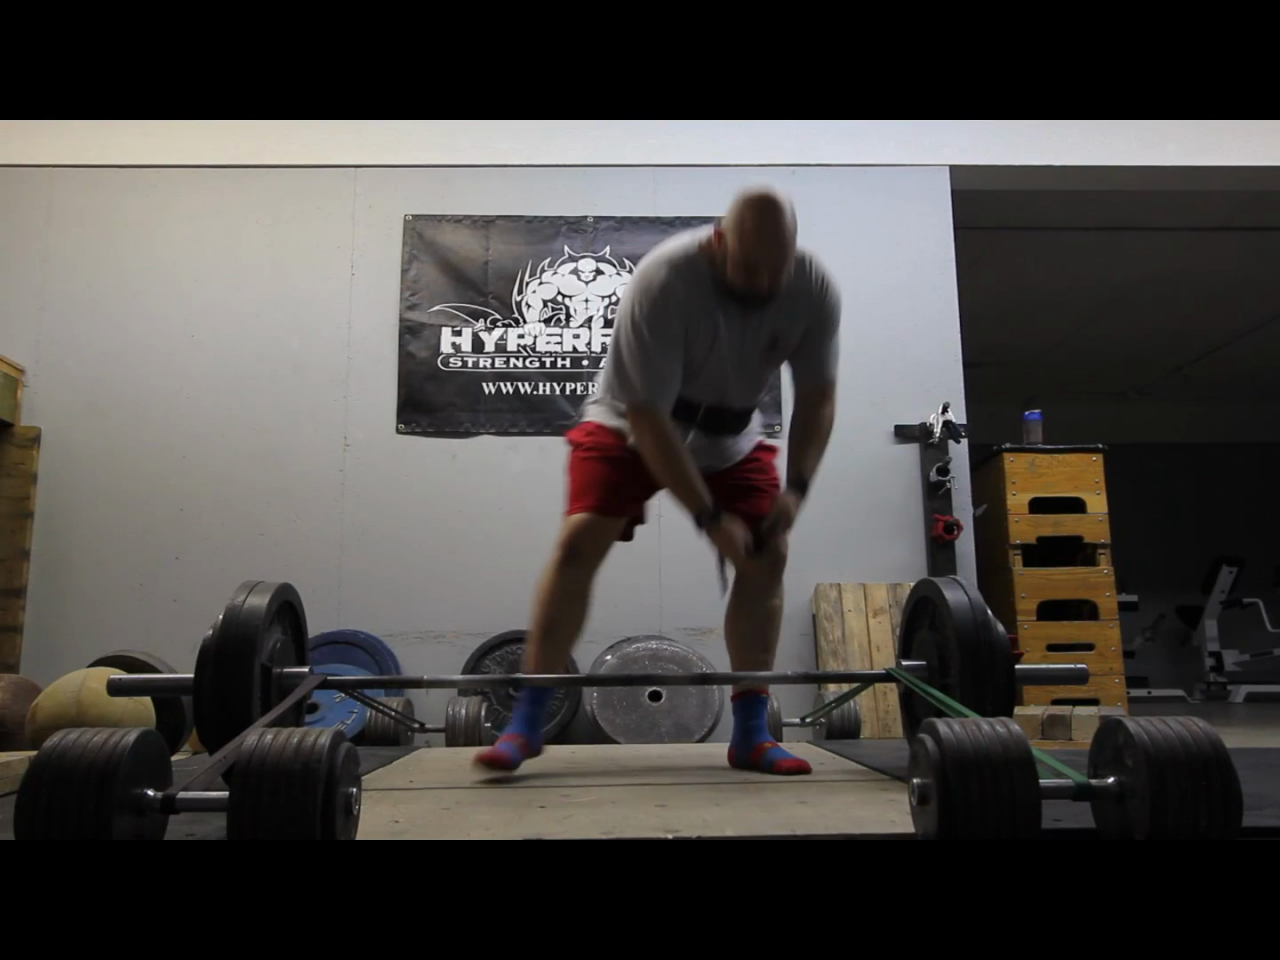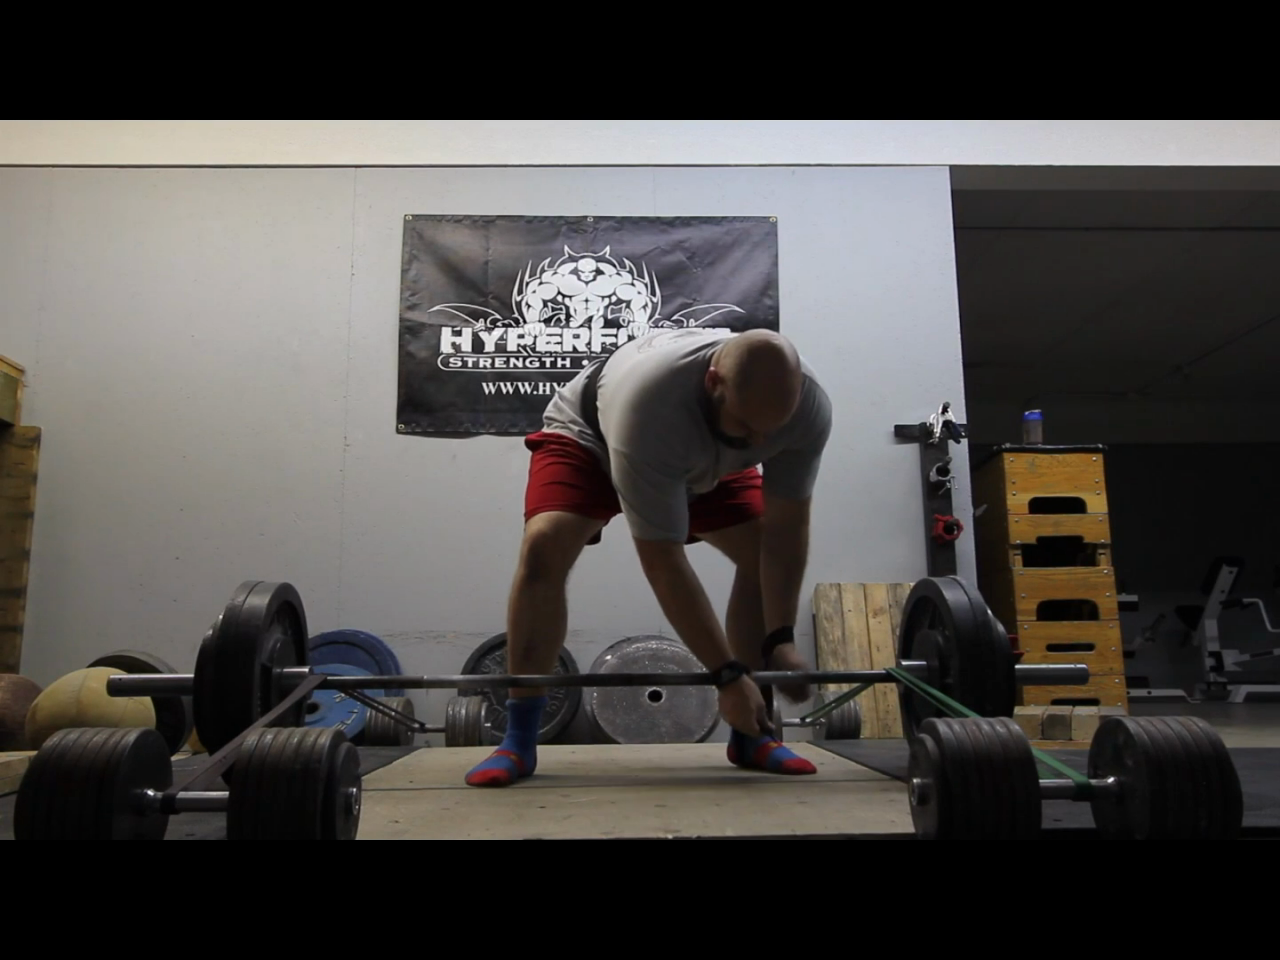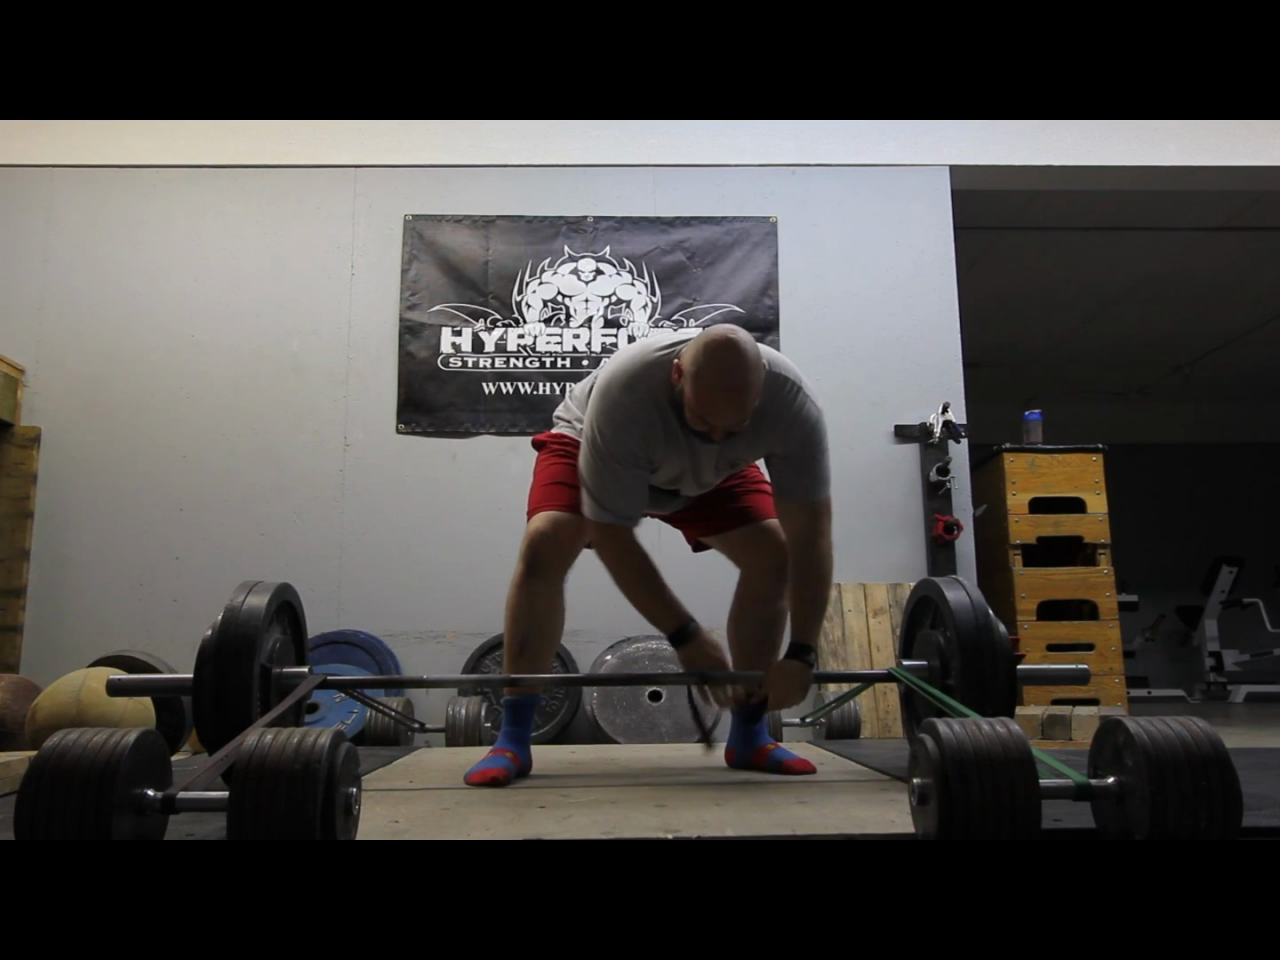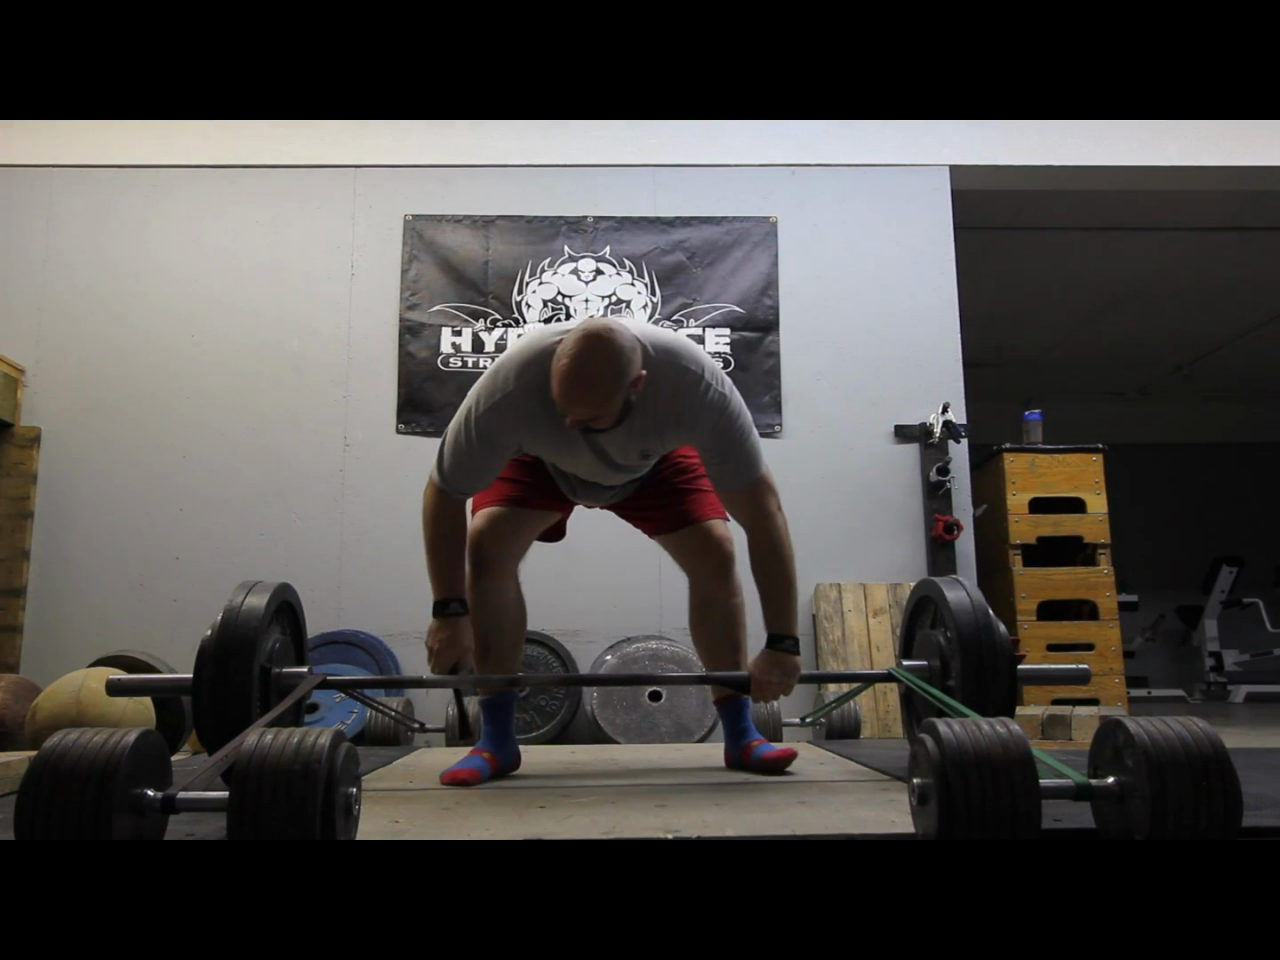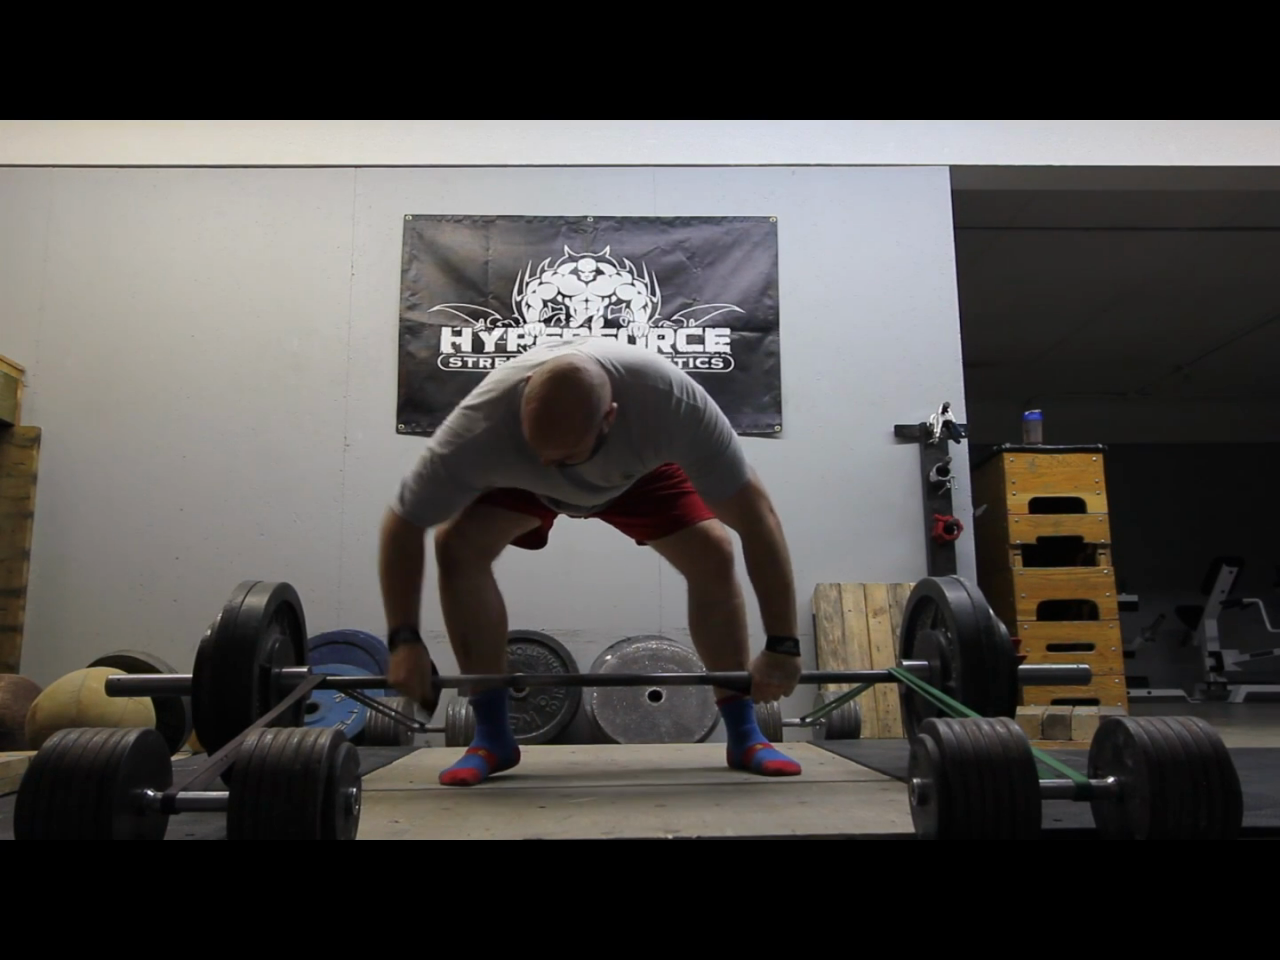
dt=1s
person 1, frame 1
left shoulder: (815, 290)
right shoulder: (662, 283)
left elbow: (817, 400)
right elbow: (647, 418)
left wrist: (794, 491)
right wrist: (711, 517)
left hip: (731, 440)
right hip: (627, 424)
left knee: (768, 552)
right knee: (578, 542)
left ankle: (750, 733)
right ankle: (526, 723)
person 1, frame 2
left shoulder: (807, 404)
right shoulder: (651, 406)
left elbow: (784, 528)
right elbow: (663, 560)
left wrist: (782, 639)
right wrist: (728, 677)
right hip: (589, 434)
left knee: (762, 552)
right knee: (544, 546)
left ankle: (752, 735)
right ankle: (518, 740)
person 1, frame 3
left shoulder: (792, 403)
right shoulder: (625, 394)
left elbow: (810, 535)
right elbow: (610, 535)
left wrist: (801, 654)
right wrist: (685, 637)
right hip: (590, 447)
left knee: (774, 552)
right knee: (544, 545)
left ankle: (748, 734)
right ankle: (513, 738)
person 1, frame 4
left shoulder: (697, 386)
right shoulder: (510, 388)
left elbow: (762, 509)
right elbow: (444, 494)
left wrist: (782, 643)
right wrist: (450, 610)
left hip: (655, 458)
right hip: (539, 458)
left knee: (715, 554)
right knee: (487, 545)
left ankle: (740, 733)
right ankle: (497, 739)
person 1, frame 5
left shoulder: (672, 403)
right shoulder: (481, 425)
left elbow: (755, 514)
right elbow: (403, 523)
left wrist: (782, 646)
right wrist: (403, 639)
left hip: (640, 469)
left knee: (713, 555)
right knee: (457, 546)
left ankle: (743, 734)
right ankle: (492, 736)
